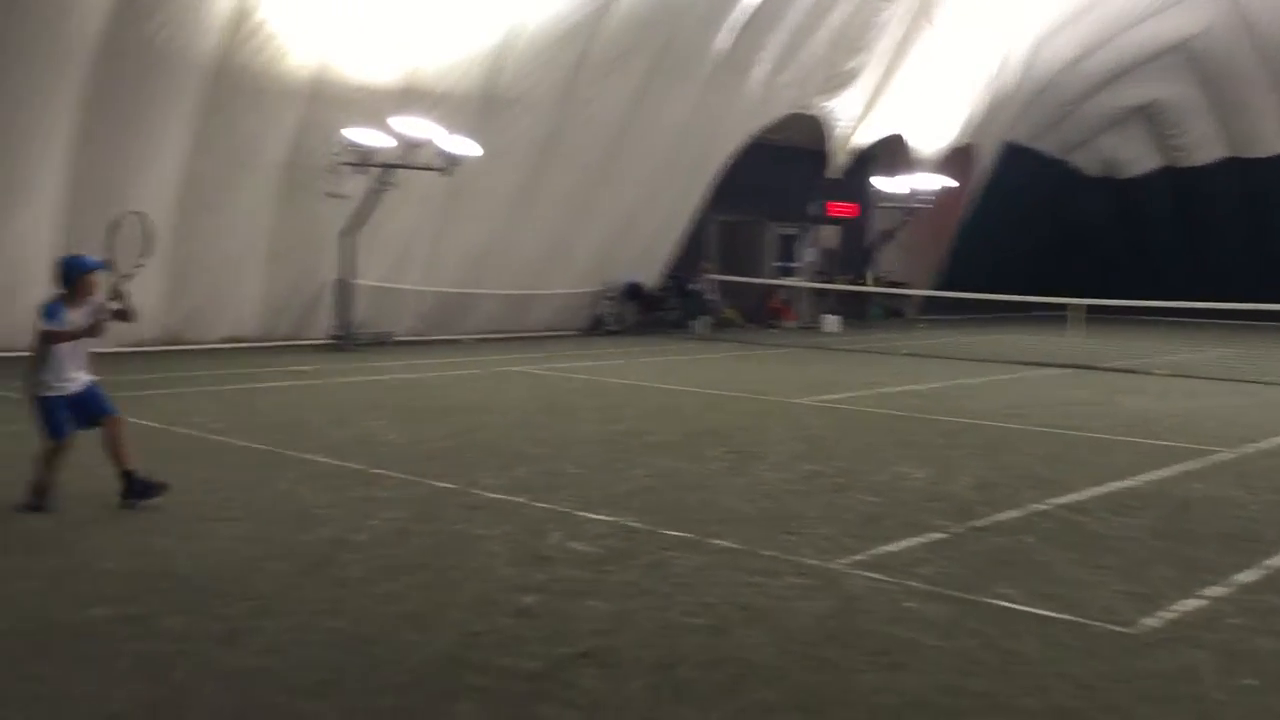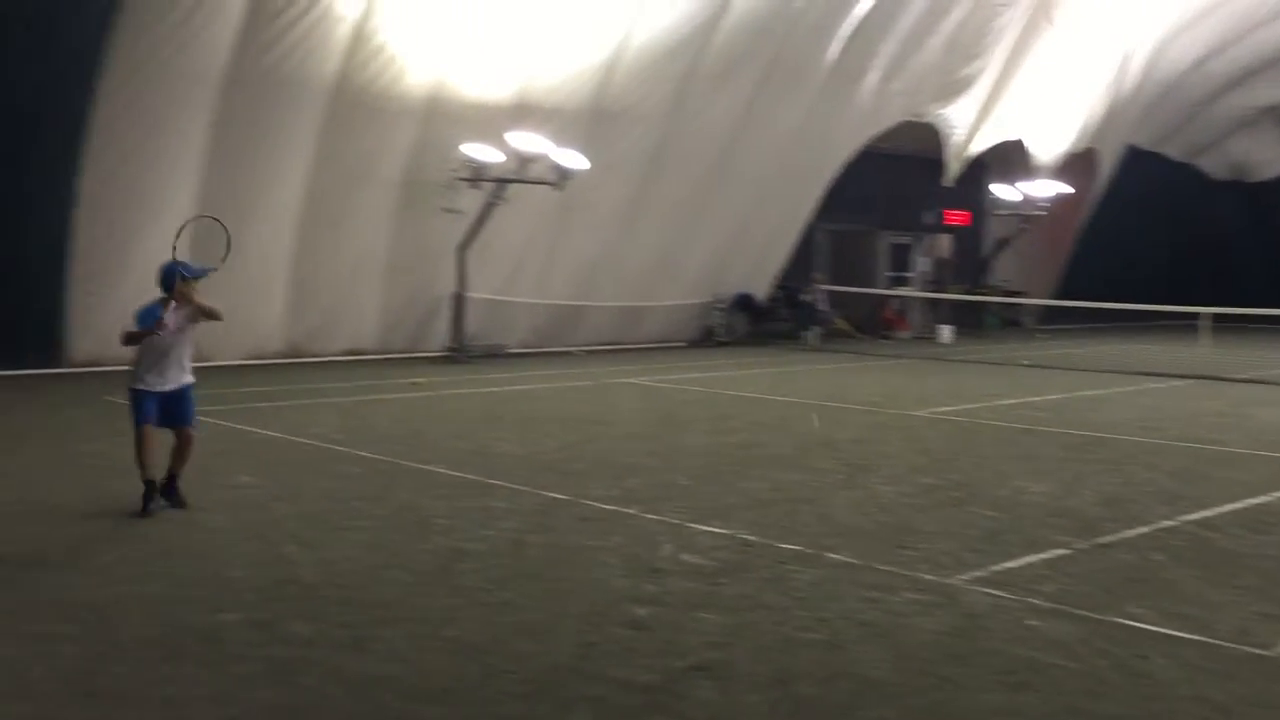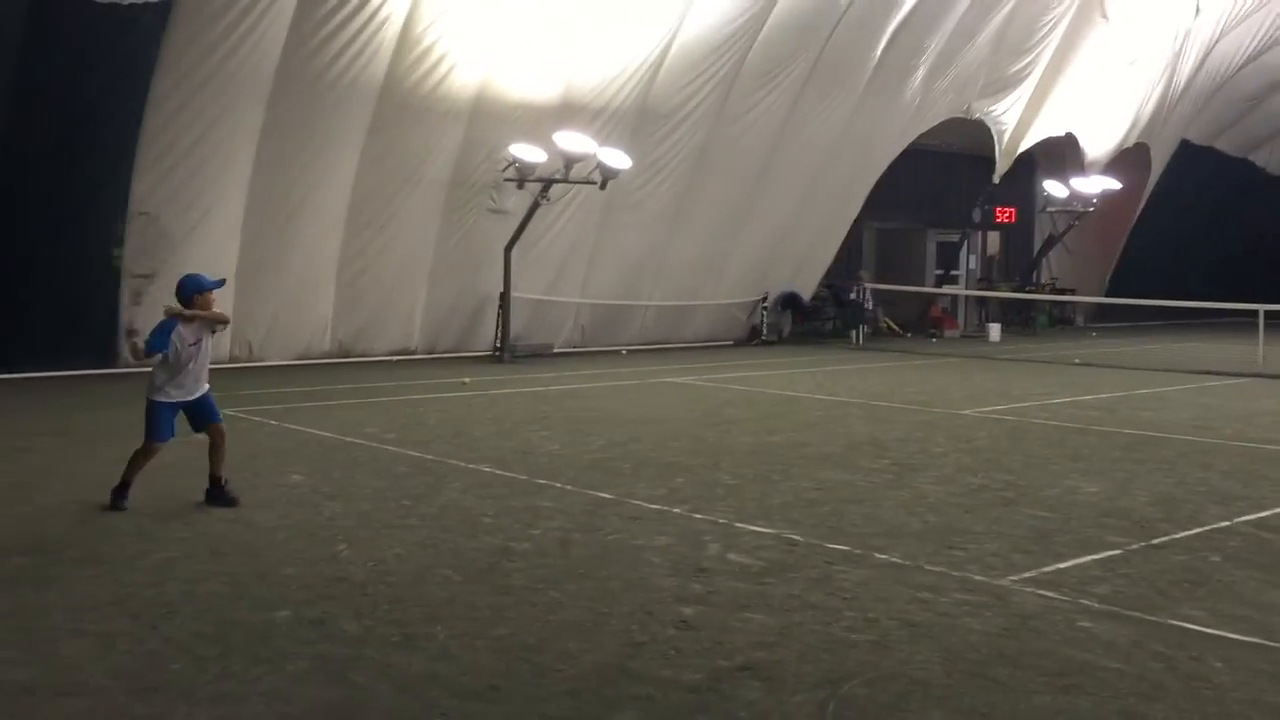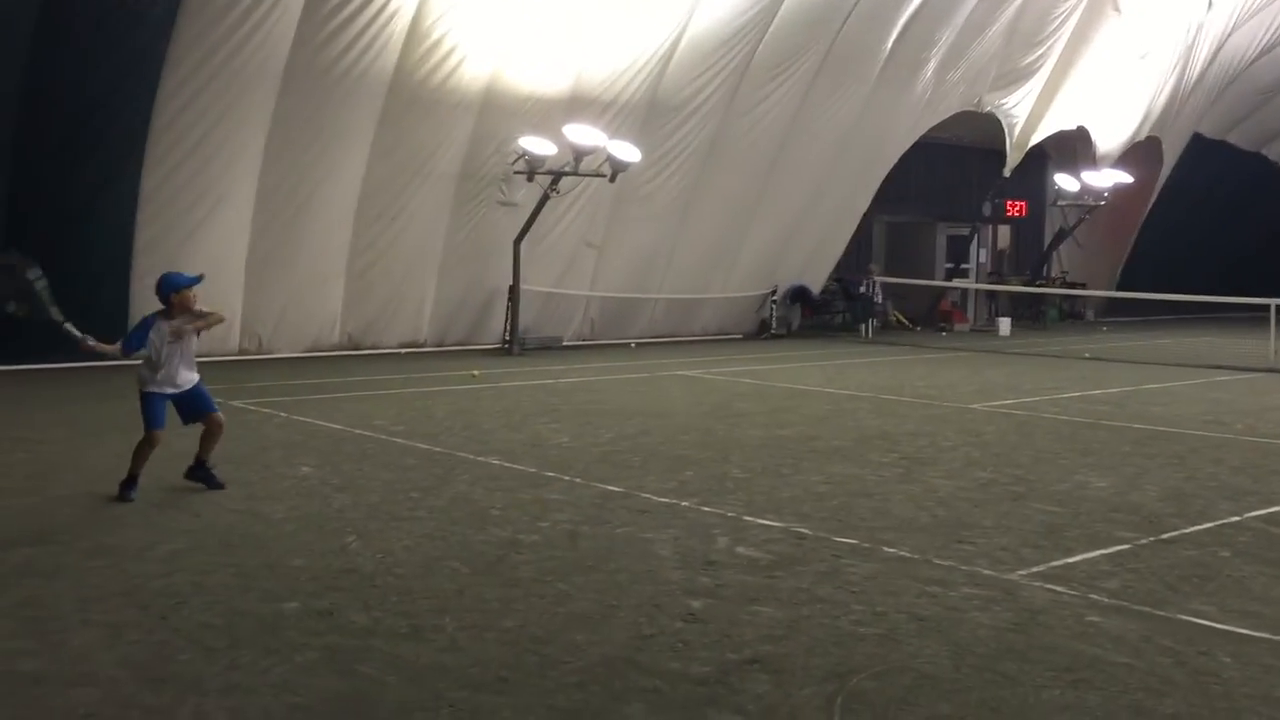
dt=0.2s
person 1, frame 1
left shoulder: (91, 304)
right shoulder: (54, 309)
left elbow: (129, 317)
right elbow: (46, 338)
left wrist: (122, 301)
right wrist: (83, 333)
left hip: (80, 381)
right hip: (51, 387)
left knee: (114, 424)
right knee: (62, 442)
left ankle: (130, 481)
right ankle: (40, 491)
person 1, frame 2
left shoulder: (190, 308)
right shoulder: (152, 311)
left elbow: (217, 316)
right elbow: (126, 340)
left wrist: (195, 300)
right wrist: (148, 332)
left hip: (179, 382)
right hip: (146, 384)
left knee: (186, 436)
right knee: (145, 433)
left ankle: (170, 484)
right ankle: (150, 488)
person 1, frame 3
left shoulder: (206, 318)
right shoulder: (169, 327)
left elbow: (225, 319)
right elbow: (140, 356)
left wrist: (188, 313)
right wrist: (133, 342)
left hip: (197, 391)
right hip: (164, 394)
left knee: (219, 433)
right knee: (153, 446)
left ankle: (216, 488)
right ankle: (122, 488)
person 1, frame 4
left shoulder: (192, 316)
right shoulder: (149, 325)
left elbow: (218, 317)
right elbow: (121, 351)
left wrist: (194, 327)
right wrist: (96, 346)
left hip: (187, 382)
right hip: (154, 387)
left knee: (216, 422)
right knee: (153, 437)
left ankle: (199, 467)
right ankle: (130, 481)
